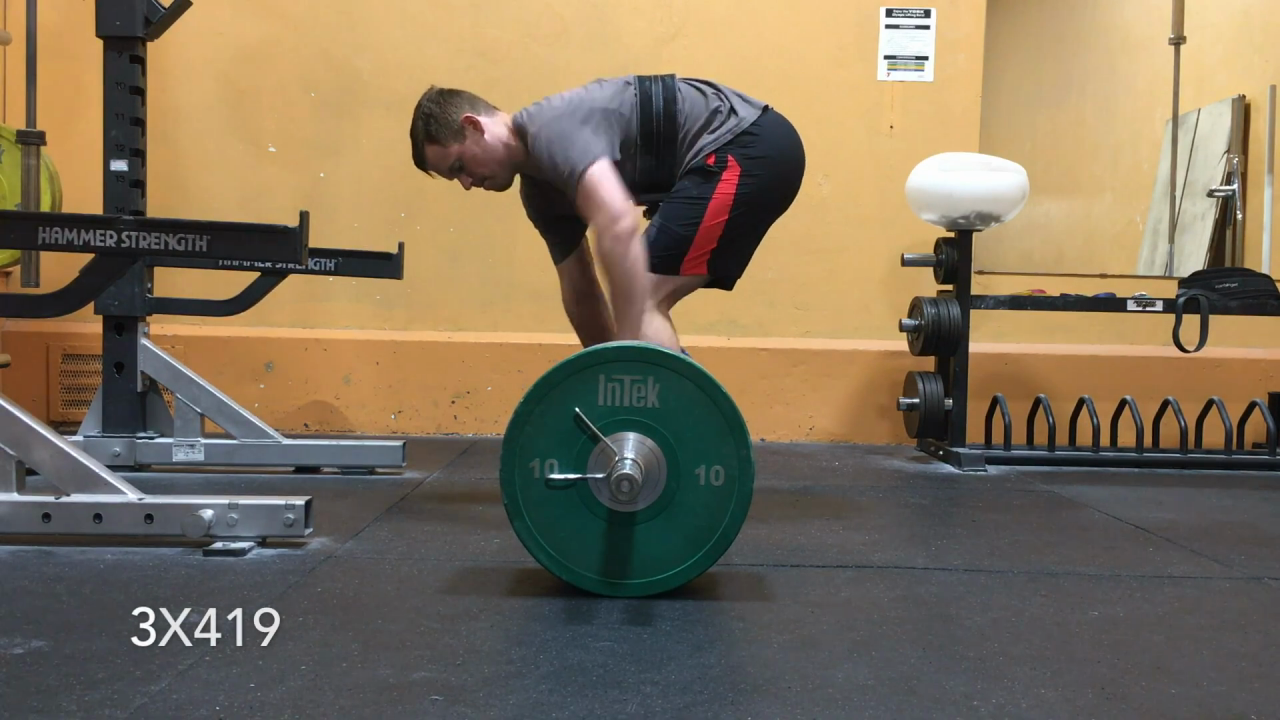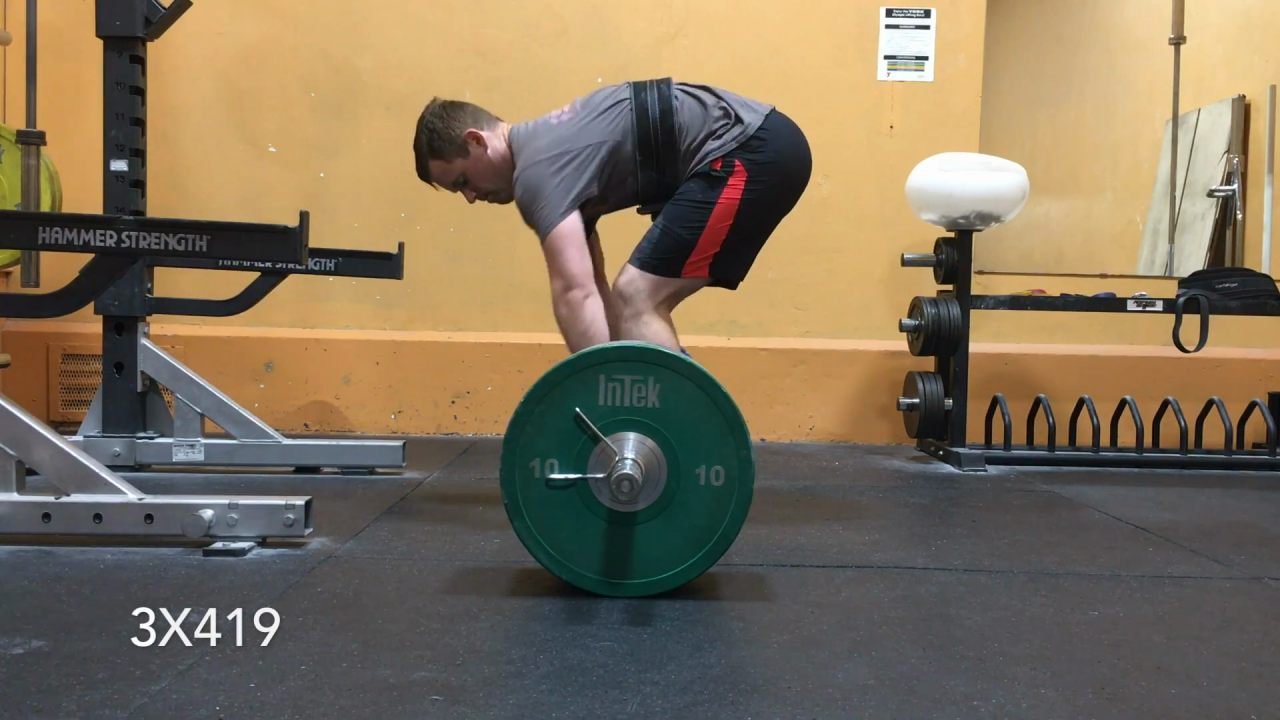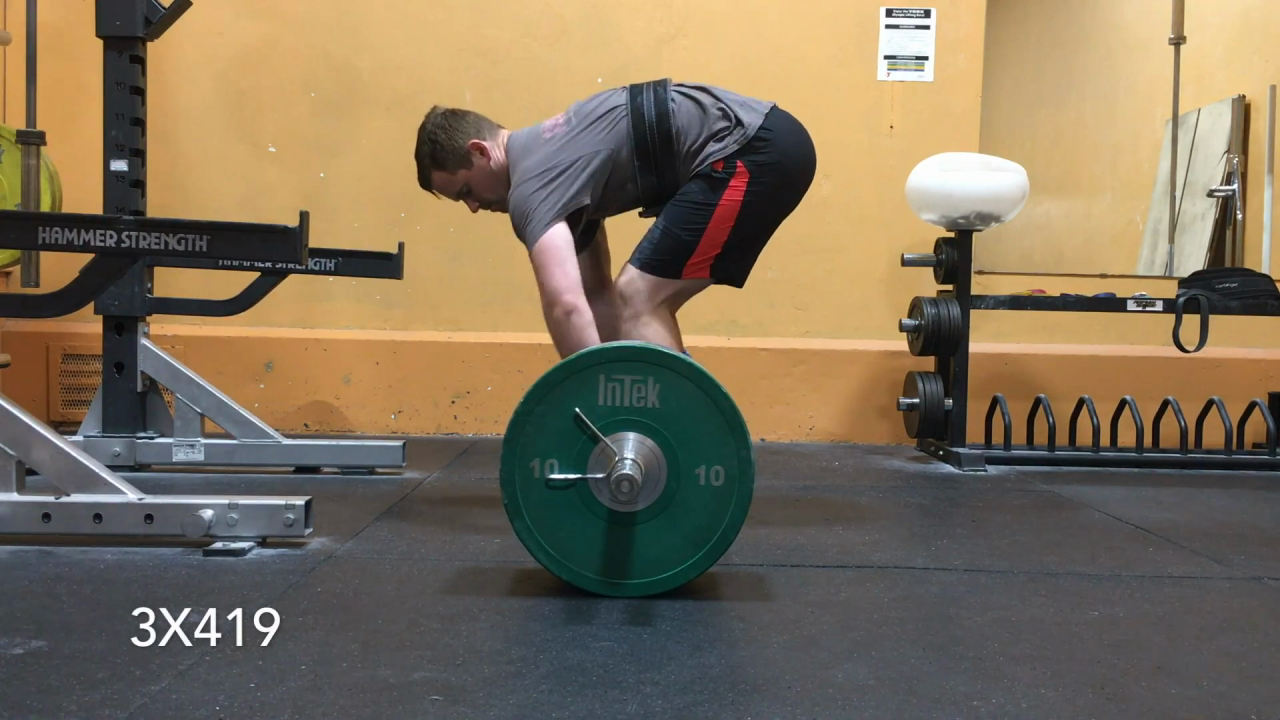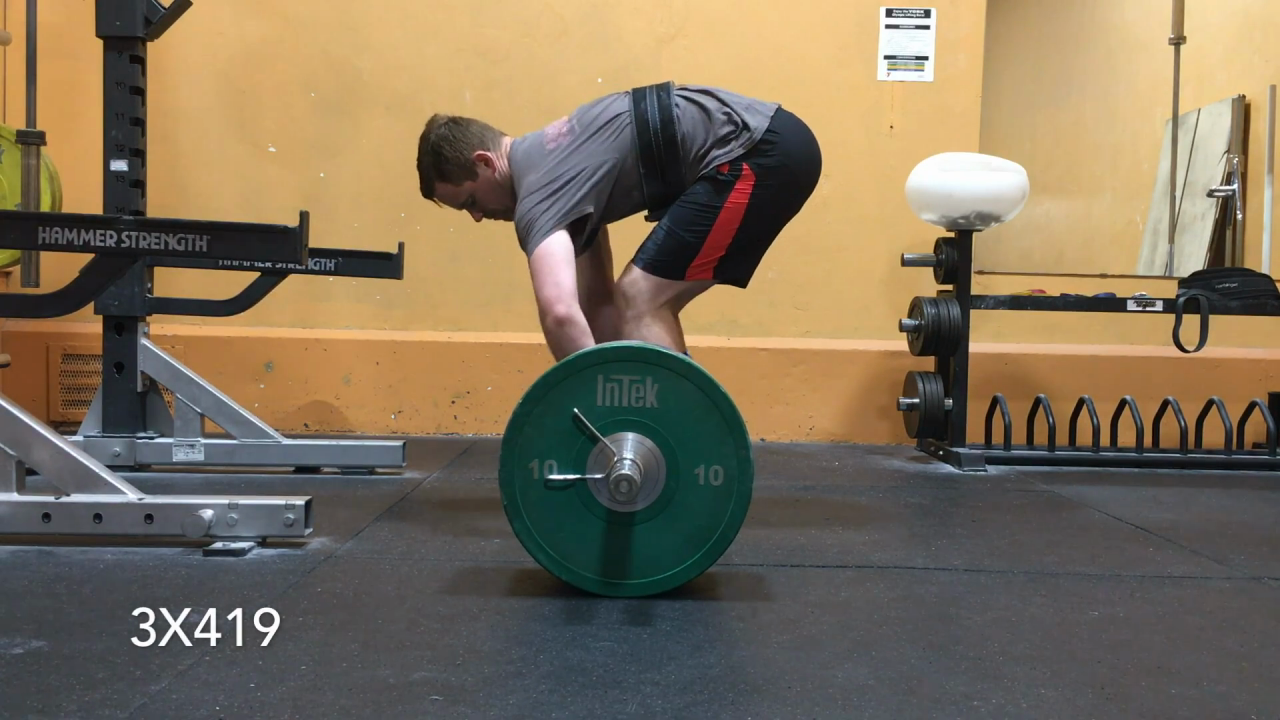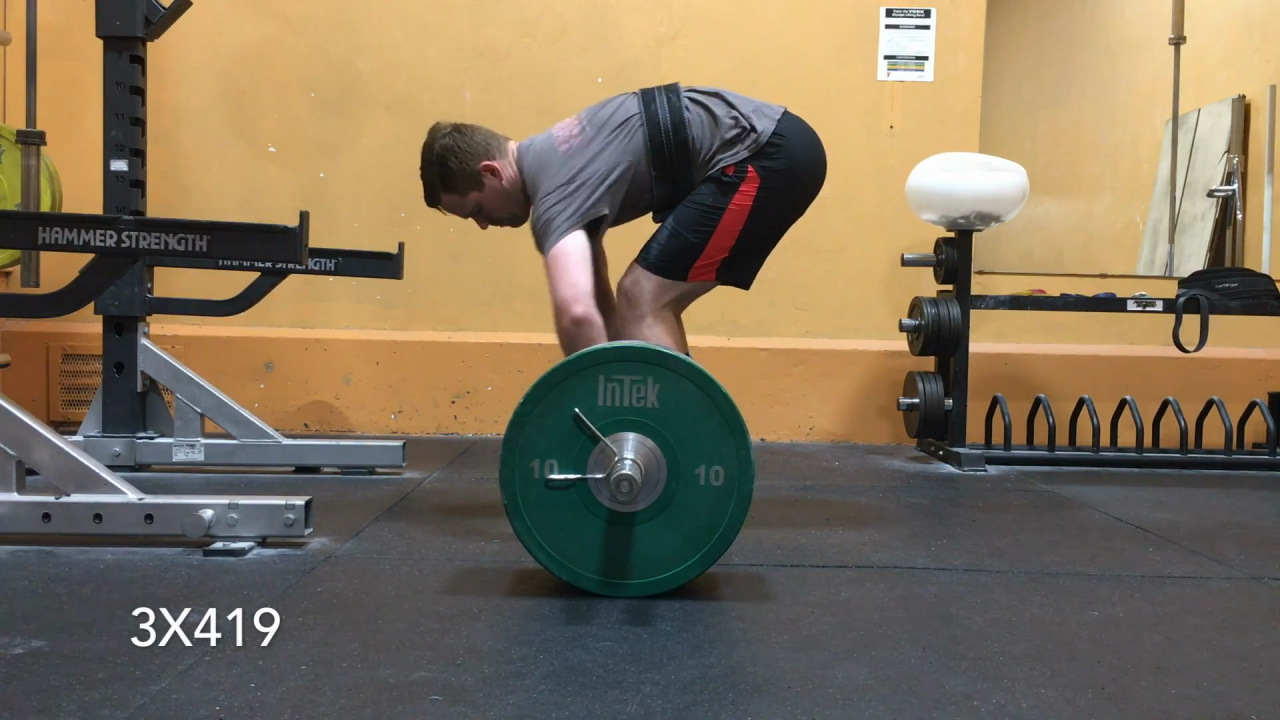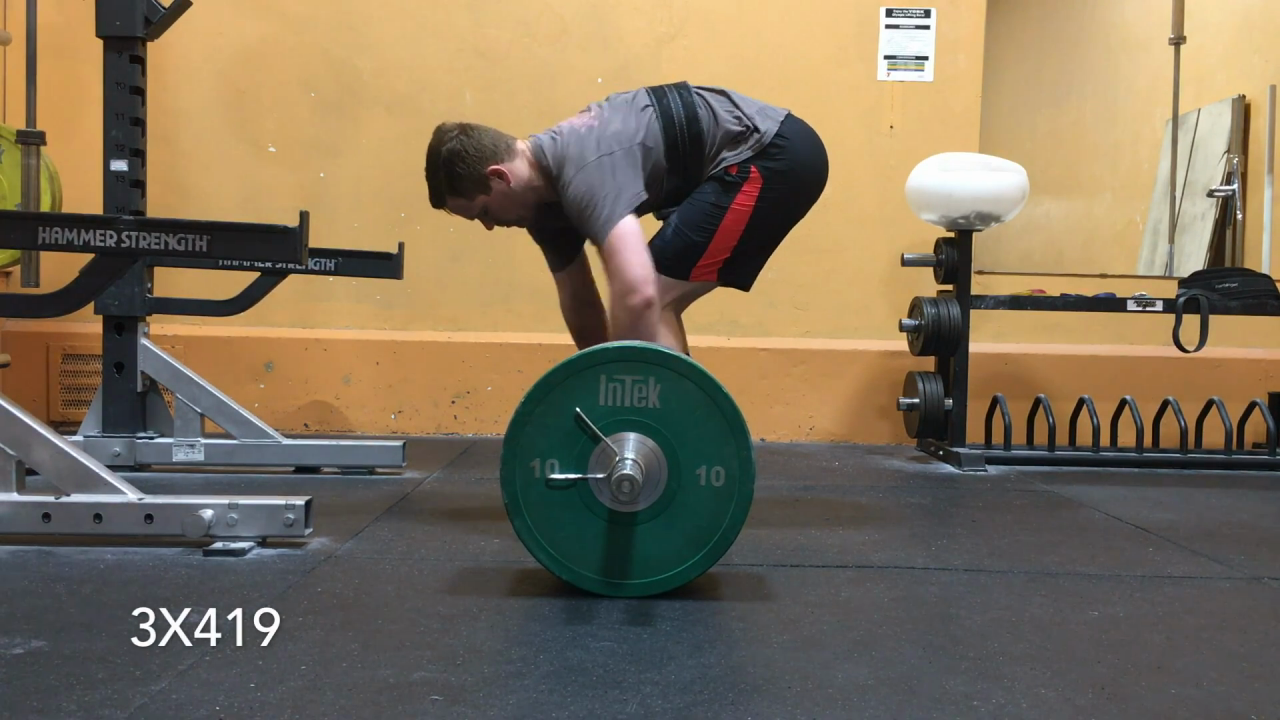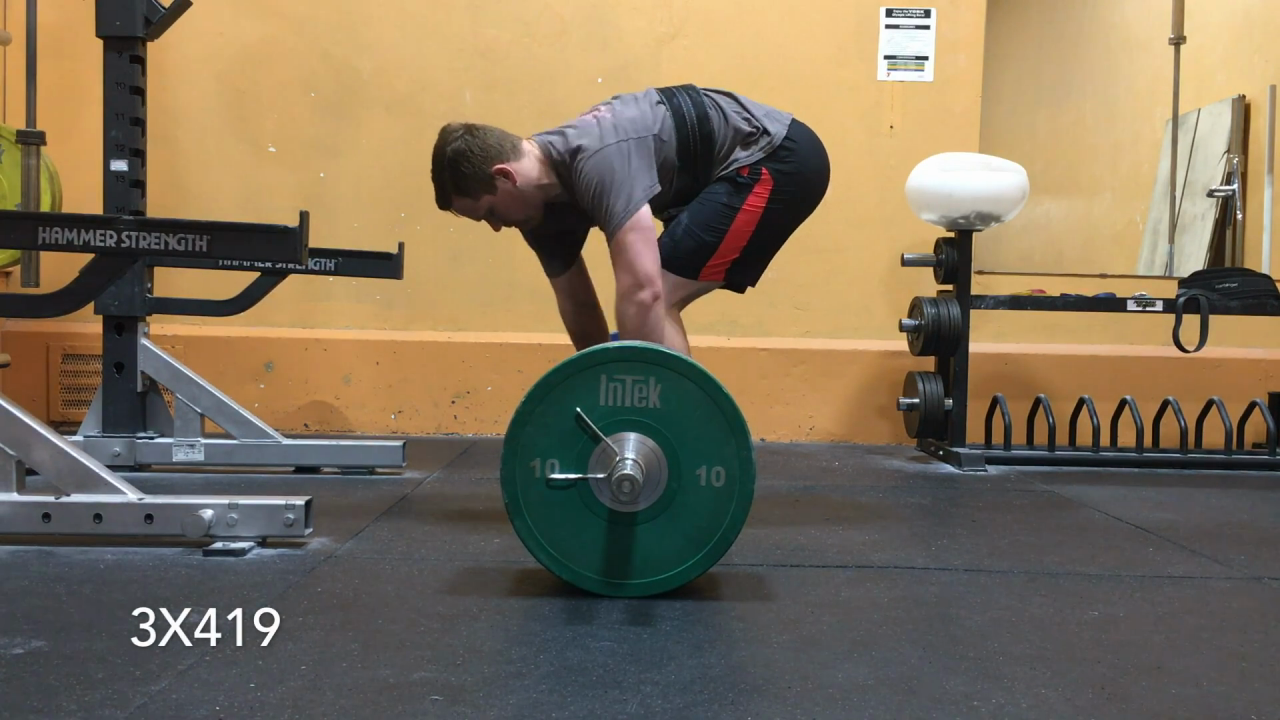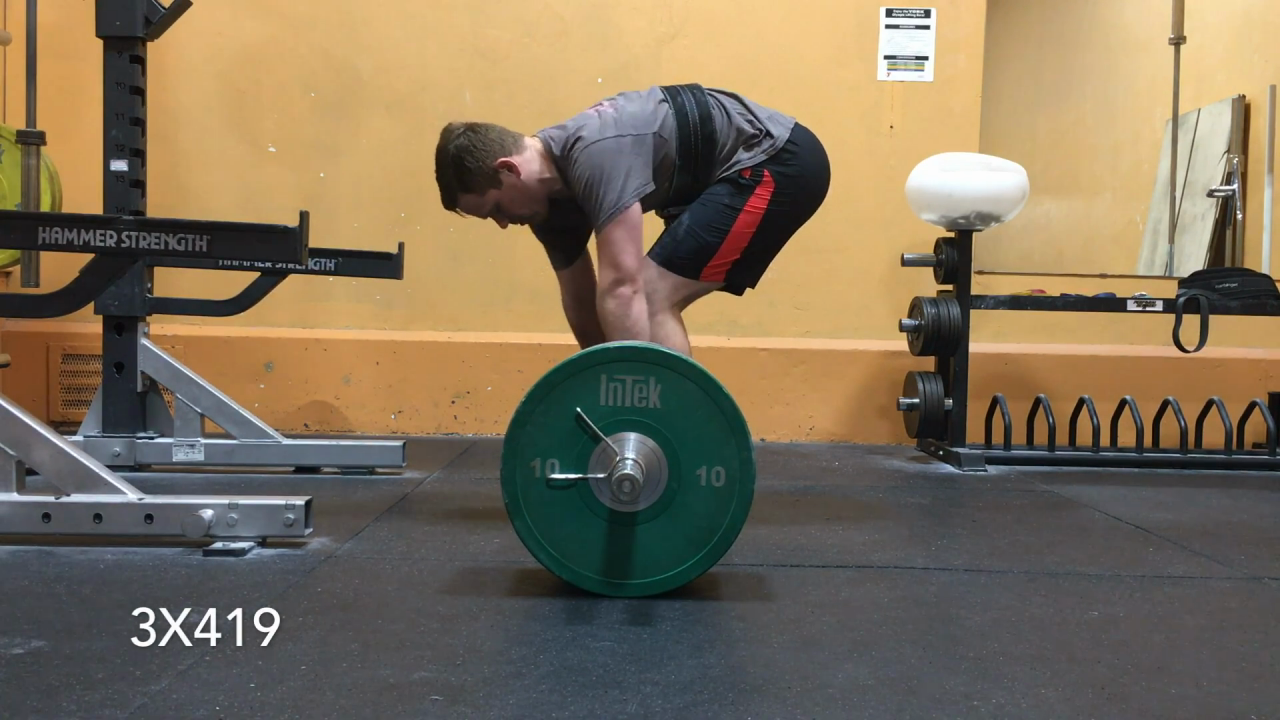
dt=0.2s
person 1, frame 1
left shoulder: (549, 133)
right shoulder: (539, 182)
left elbow: (620, 223)
right elbow: (579, 288)
left hip: (750, 146)
left knee: (637, 296)
right knee: (641, 301)
person 1, frame 2
left shoulder: (539, 168)
right shoulder: (556, 161)
left elbow: (575, 291)
right elbow: (591, 288)
left hip: (754, 150)
right hip: (763, 147)
left knee: (637, 297)
right knee: (645, 301)
person 1, frame 3
left shoulder: (534, 181)
right shoulder: (560, 167)
left elbow: (564, 303)
right elbow: (595, 294)
left hip: (758, 151)
right hip: (766, 144)
left knee: (637, 298)
right knee: (648, 302)
person 1, frame 4
left shoulder: (540, 188)
right shoulder: (557, 169)
left elbow: (559, 311)
right elbow: (597, 300)
left hip: (763, 152)
right hip: (772, 146)
left knee: (641, 300)
right knee: (650, 302)
person 1, frame 5
left shoulder: (553, 188)
right shoulder: (548, 171)
left elbow: (575, 310)
right elbow: (591, 305)
left hip: (771, 154)
right hip: (773, 149)
left knee: (643, 302)
right knee: (652, 304)
person 1, frame 6
left shoulder: (581, 173)
right shoulder: (543, 197)
left elbow: (636, 295)
right elbow: (580, 301)
left hip: (773, 156)
right hip: (767, 157)
left knee: (646, 302)
right knee: (655, 310)
person 1, frame 7
left shoulder: (596, 161)
right shoulder: (544, 204)
left elbow: (642, 292)
right elbow: (578, 305)
left hip: (777, 158)
right hip: (765, 161)
left knee: (656, 303)
right knee: (657, 308)
person 1, frame 8
left shoulder: (594, 156)
right shoulder: (553, 194)
left elbow: (621, 288)
right elbow: (582, 297)
left hip: (778, 160)
right hip: (769, 162)
left knee: (654, 299)
right knee: (656, 302)
